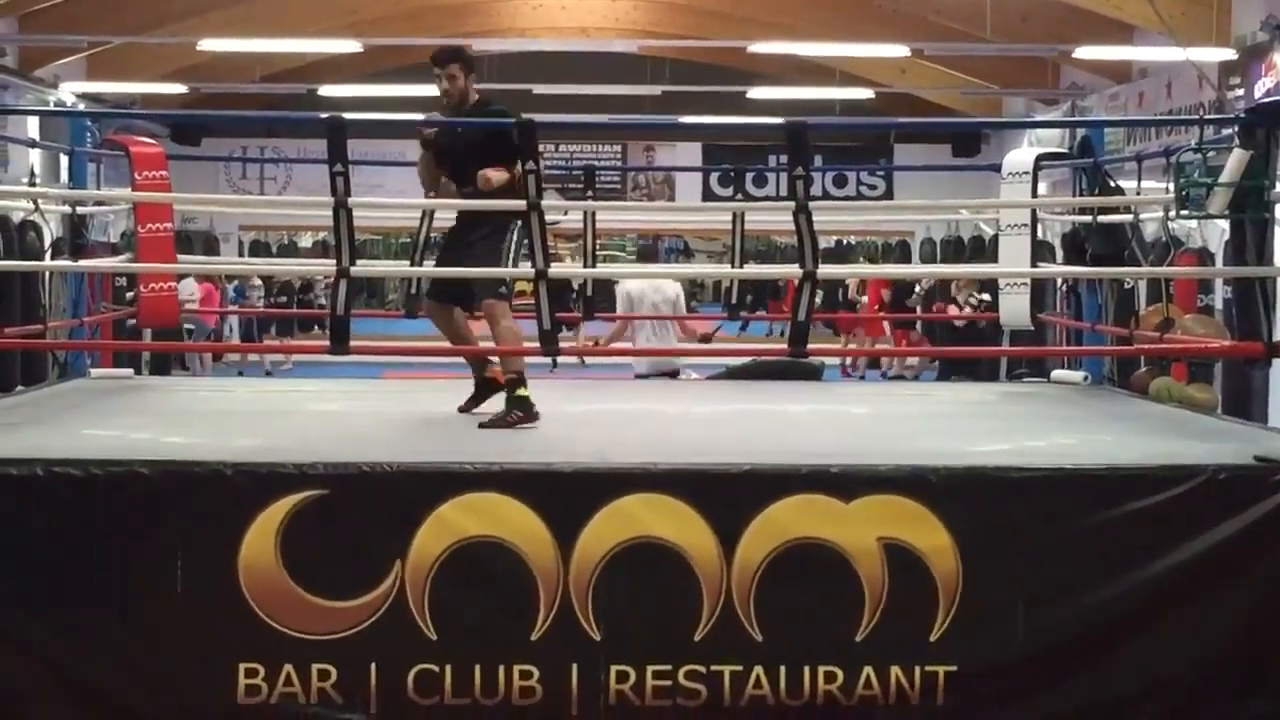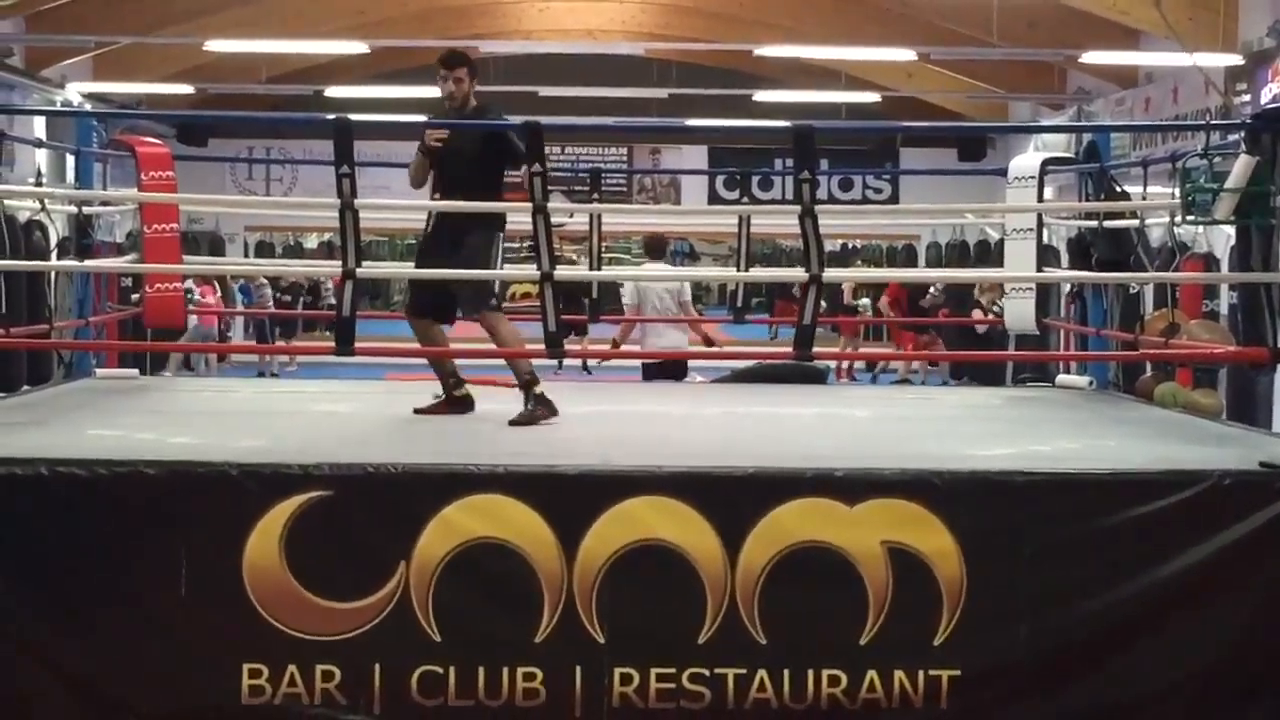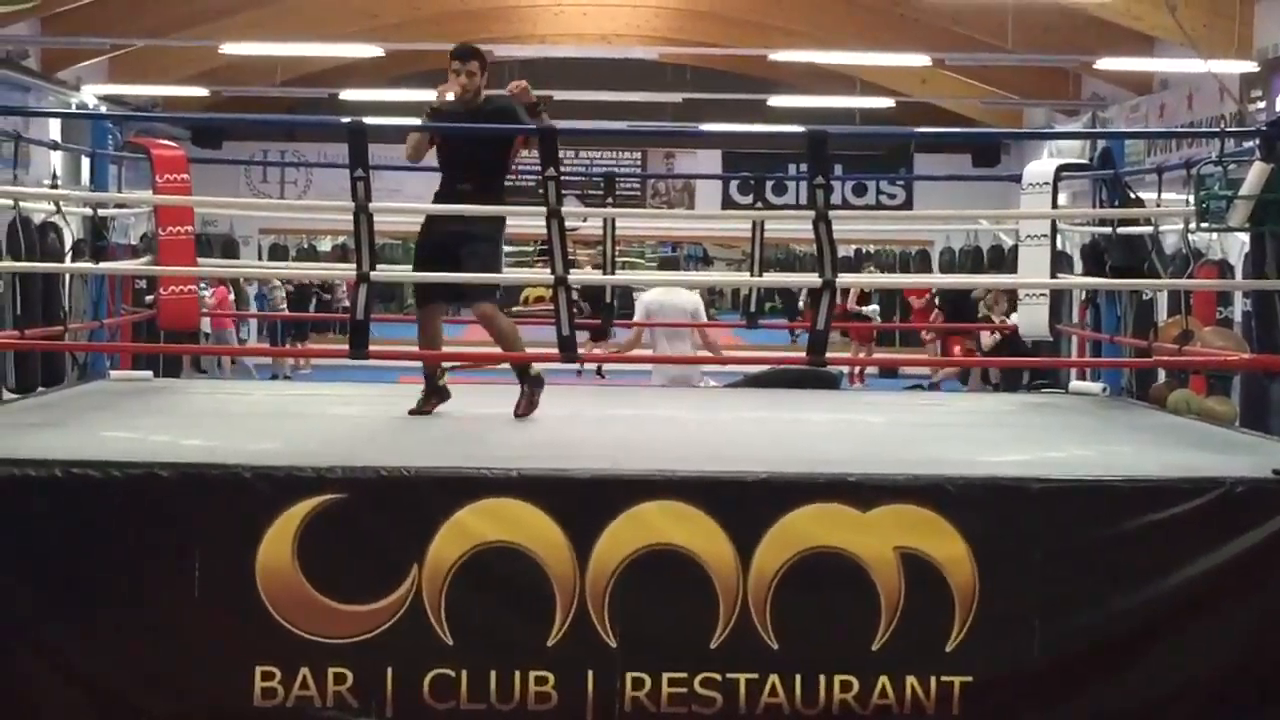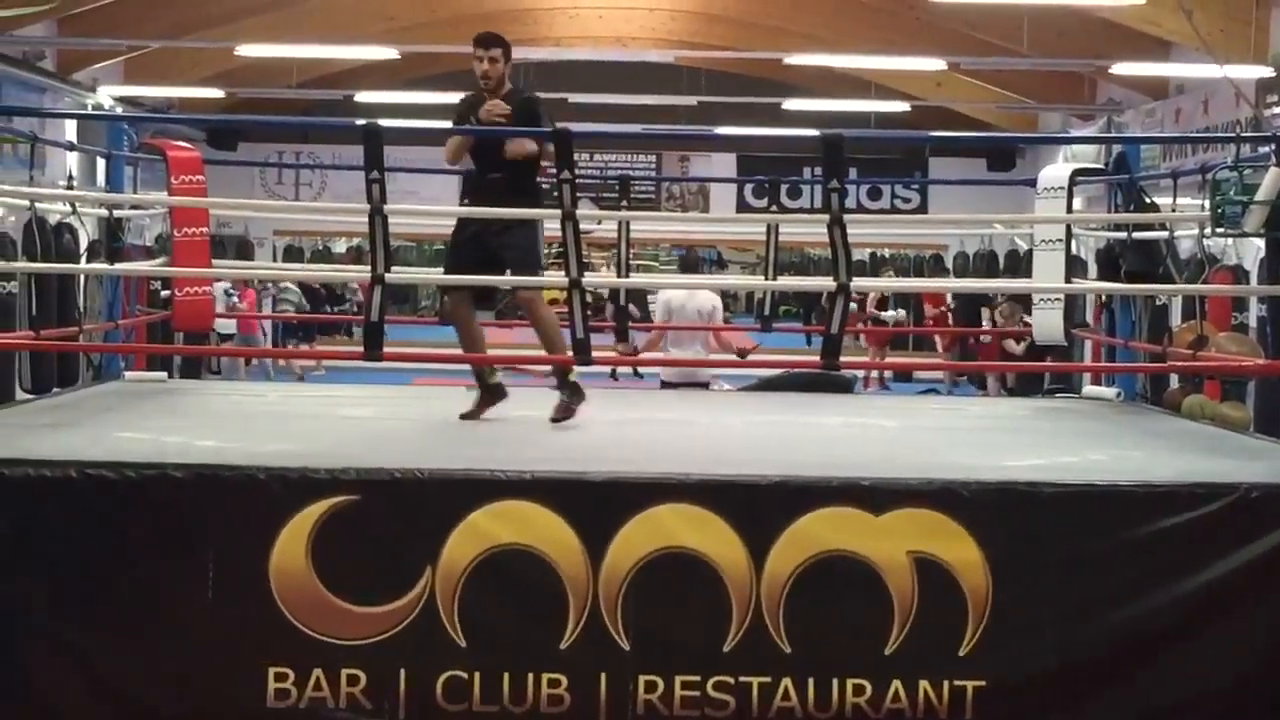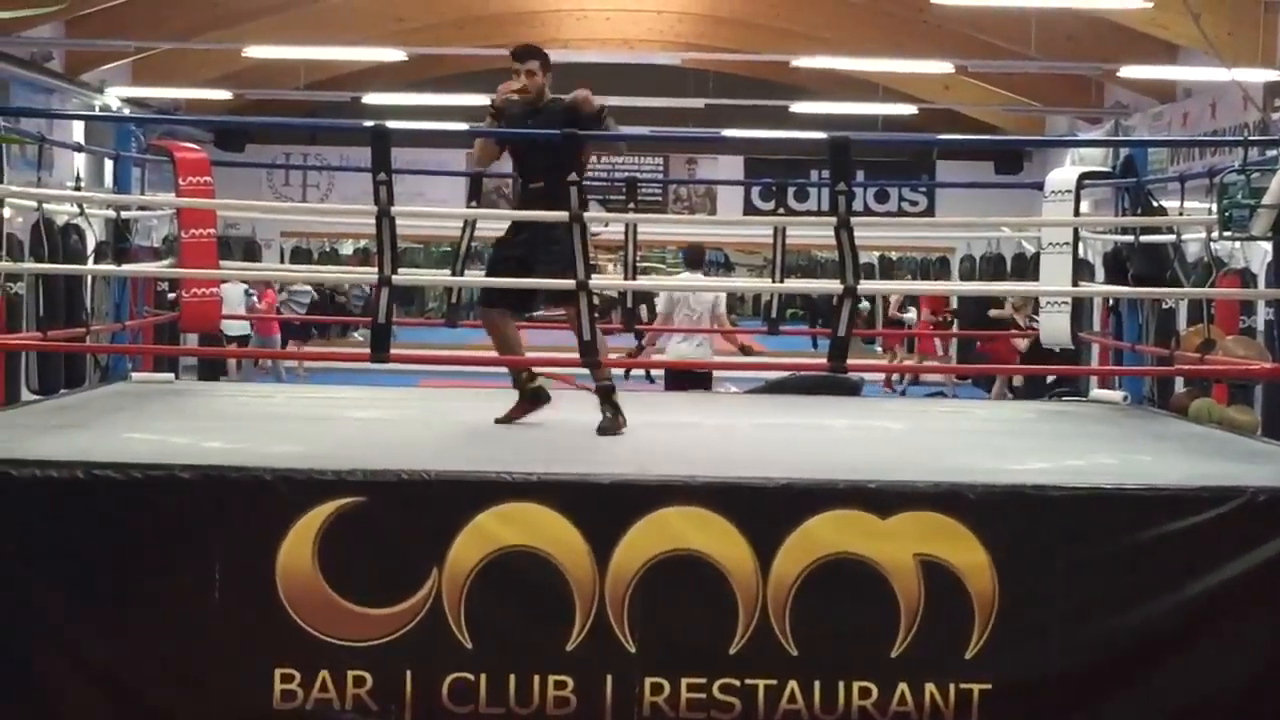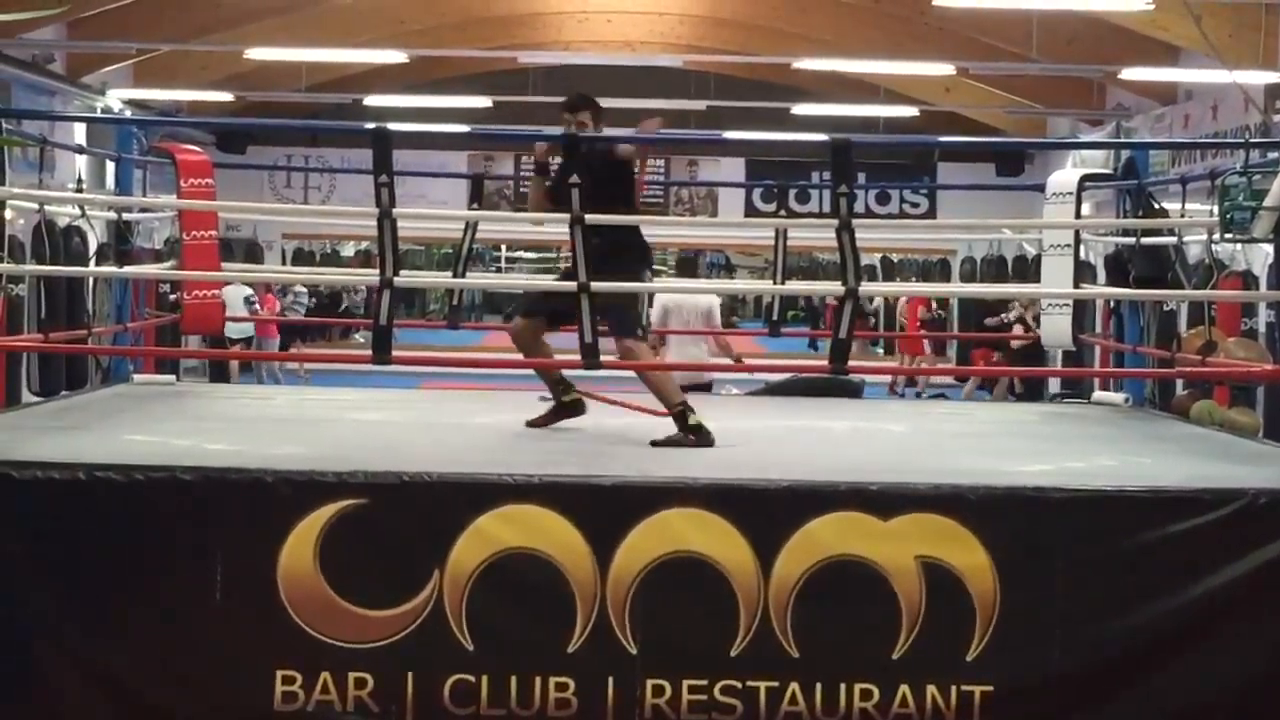
dt=0.3s
person 1, frame 1
left shoulder: (495, 116)
right shoulder: (442, 124)
right elbow: (429, 185)
left wrist: (507, 175)
right wrist: (426, 145)
left hip: (500, 219)
right hip: (468, 221)
left knee: (492, 303)
right knee: (439, 305)
left ankle: (519, 400)
right ankle: (486, 376)
person 1, frame 2
left shoulder: (492, 124)
right shoulder: (437, 126)
left elbow: (529, 162)
right elbow: (416, 182)
right wrist: (424, 149)
left hip: (482, 229)
right hip: (444, 228)
left knee: (487, 314)
right knee: (419, 316)
left ankle: (536, 397)
right ankle: (456, 393)
person 1, frame 3
left shoulder: (503, 109)
right shoulder: (443, 112)
right elbow: (413, 154)
left wrist: (531, 105)
right wrist: (434, 110)
left hip: (484, 222)
right hip: (442, 220)
left knee: (484, 309)
right knee: (429, 307)
left ankle: (529, 376)
right ankle: (434, 385)
person 1, frame 4
left shoulder: (528, 105)
right shoulder: (469, 106)
right elbow: (451, 157)
left wrist: (535, 147)
right wrist: (477, 121)
left hip: (519, 211)
right hip: (477, 210)
left knee: (528, 296)
right knee: (457, 300)
left ankle: (568, 385)
right ankle: (488, 384)
person 1, frame 5
left shoulder: (569, 111)
right shoulder: (512, 117)
right elbow: (480, 160)
left wrist: (595, 110)
right wrist: (496, 112)
left hip: (563, 225)
right hip: (526, 223)
left knee: (571, 309)
right knee: (494, 311)
left ankle: (609, 402)
right ankle: (529, 390)
person 1, frame 6
left shoulder: (610, 151)
right shoulder: (570, 167)
right elbow: (539, 212)
left wrist: (636, 144)
right wrist: (540, 168)
left hip: (624, 263)
right hip: (589, 264)
left knee: (629, 345)
right knee: (522, 329)
left ankle: (691, 425)
right ankle: (567, 399)
